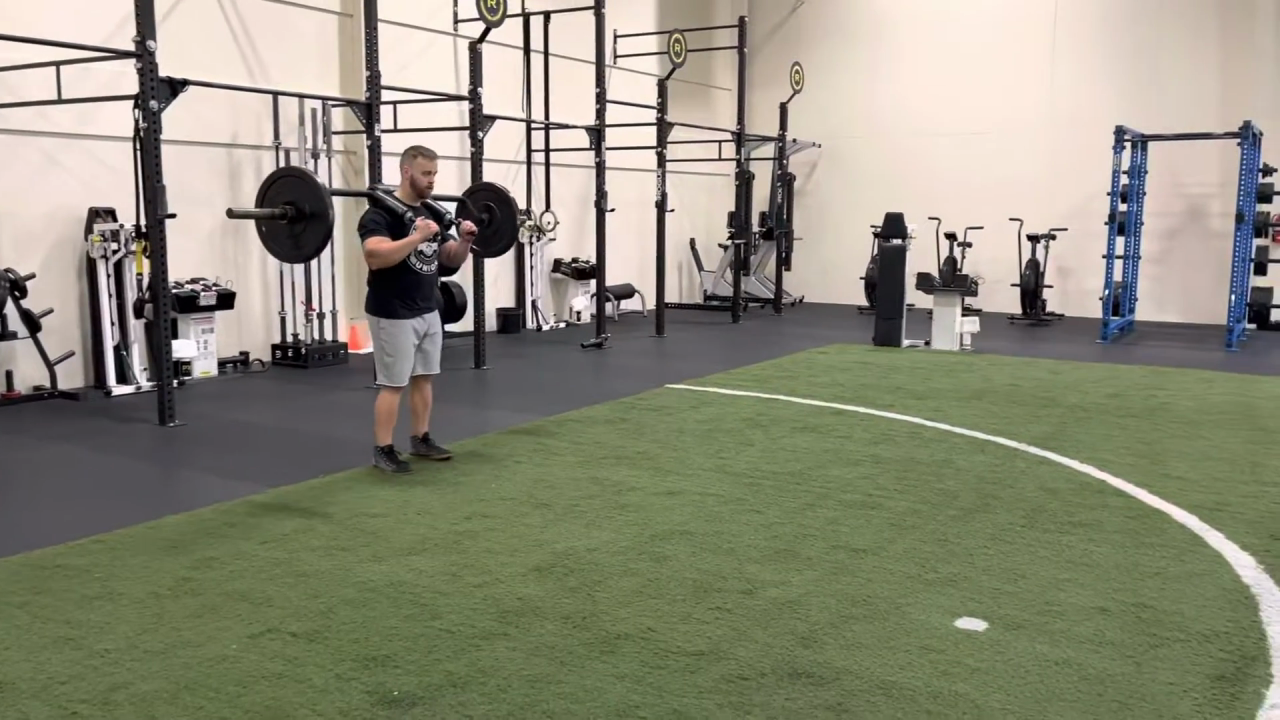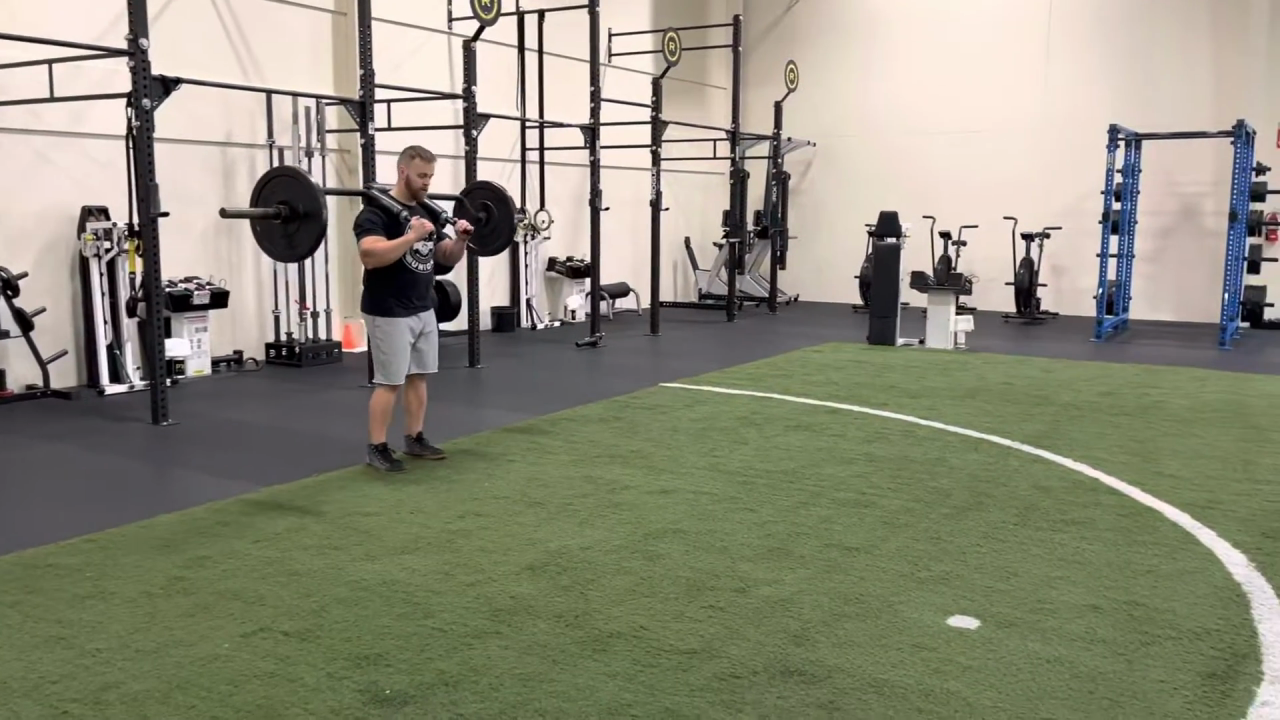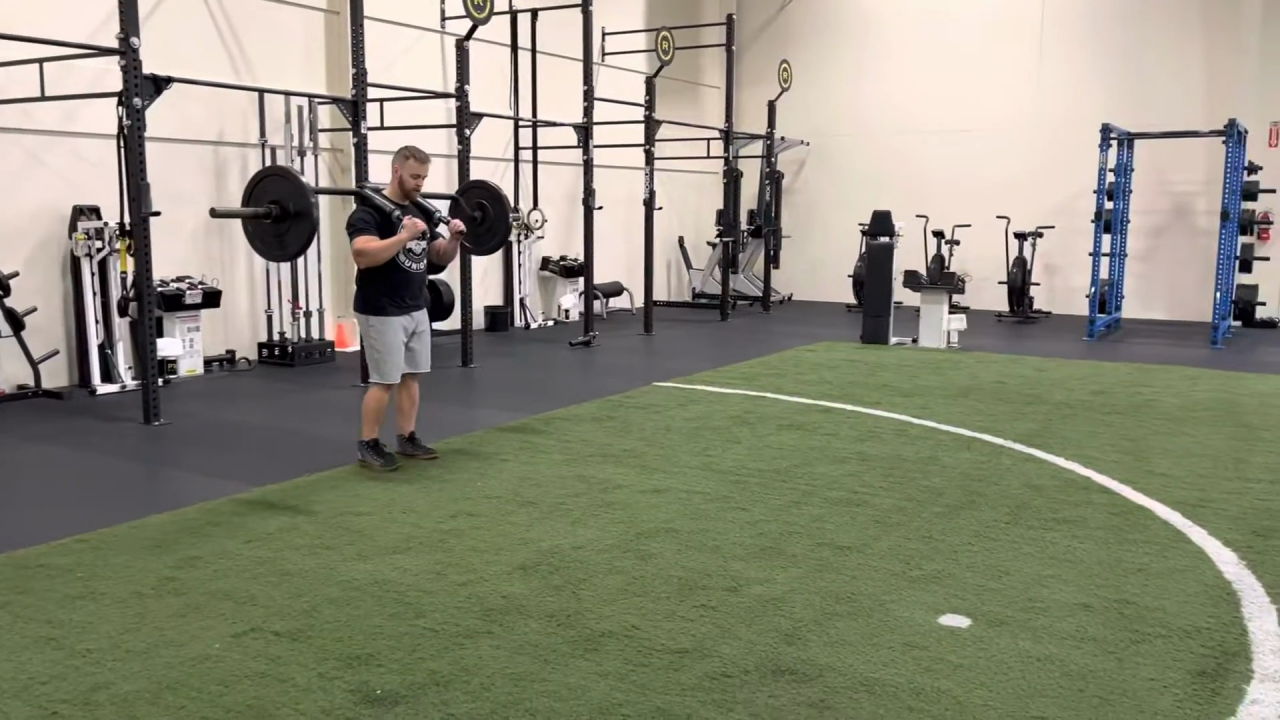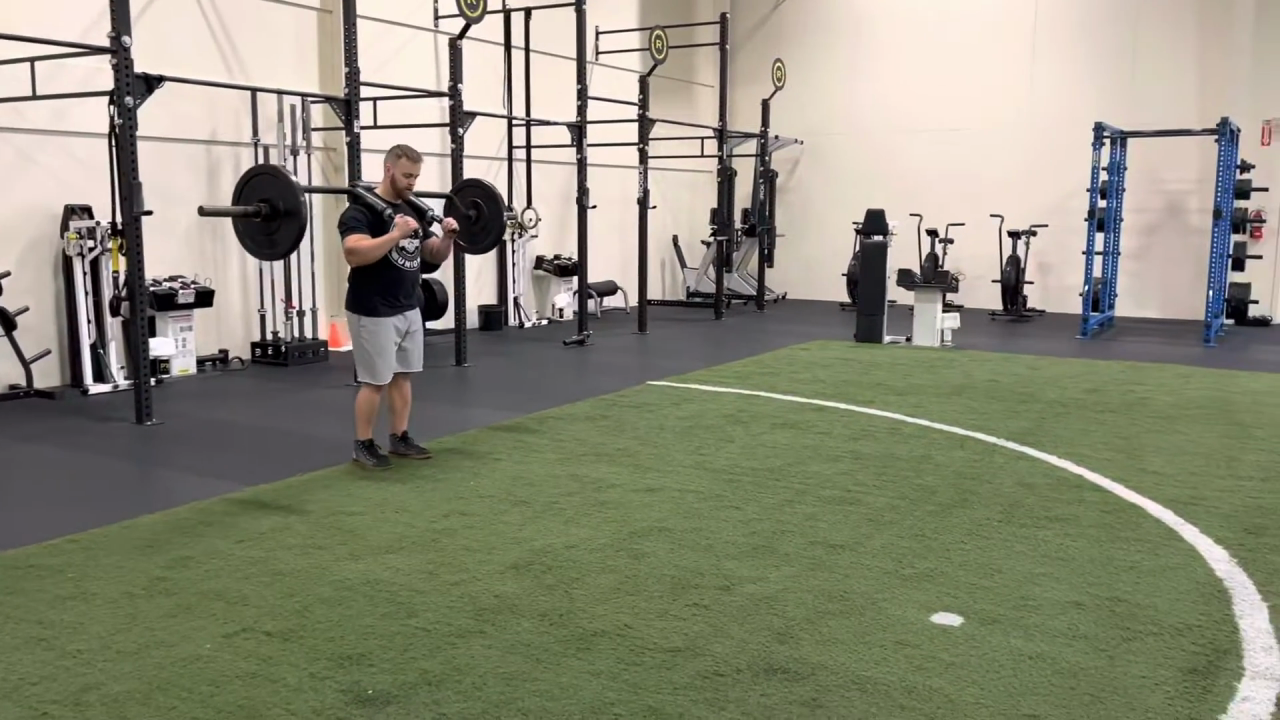
dt=0.1s
person 1, frame 1
left shoulder: (430, 213)
right shoulder: (381, 214)
left elbow: (452, 259)
right elbow: (376, 257)
left wrist: (465, 240)
right wrist: (418, 236)
left hip: (428, 311)
right hip: (393, 314)
left knee: (423, 378)
right knee: (393, 383)
left ankle: (421, 439)
right ankle: (383, 450)
person 1, frame 2
left shoulder: (425, 212)
right shoulder: (376, 213)
left elbow: (448, 257)
right elbow: (371, 256)
left wrist: (461, 239)
right wrist: (413, 236)
left hip: (423, 309)
right hip: (389, 313)
left knee: (417, 376)
right knee: (390, 381)
left ankle: (415, 439)
right ankle: (377, 447)
person 1, frame 3
left shoulder: (419, 212)
right shoulder: (369, 212)
left elbow: (441, 257)
right elbow: (363, 256)
left wrist: (454, 238)
right wrist: (405, 235)
left hip: (416, 309)
right hip: (381, 312)
left knee: (410, 376)
right knee: (385, 380)
left ankle: (407, 438)
right ankle: (368, 443)
person 1, frame 4
left shoulder: (412, 211)
right shoulder: (361, 211)
left elbow: (435, 256)
right elbow: (354, 254)
left wrist: (448, 237)
right wrist: (396, 234)
left hip: (409, 309)
right hip: (374, 312)
left knee: (402, 375)
right knee: (375, 381)
left ankle: (400, 438)
right ankle: (363, 444)
